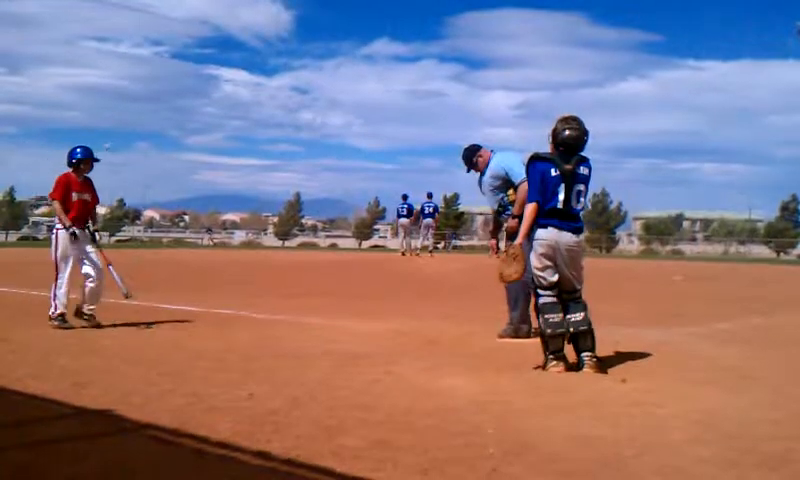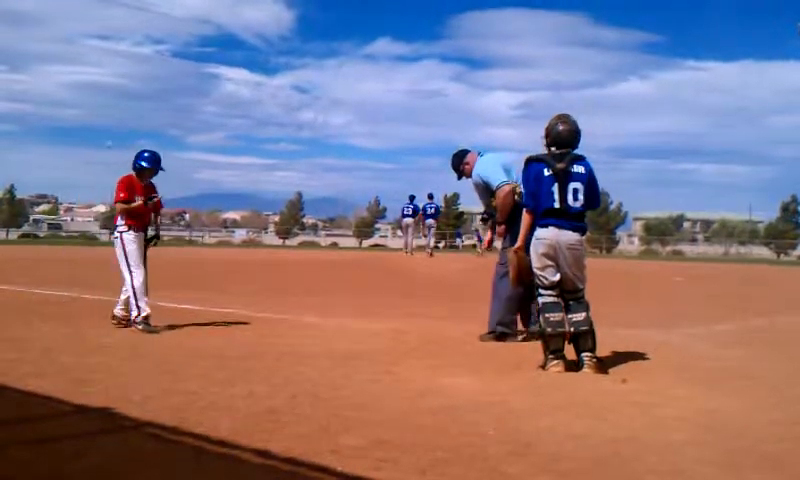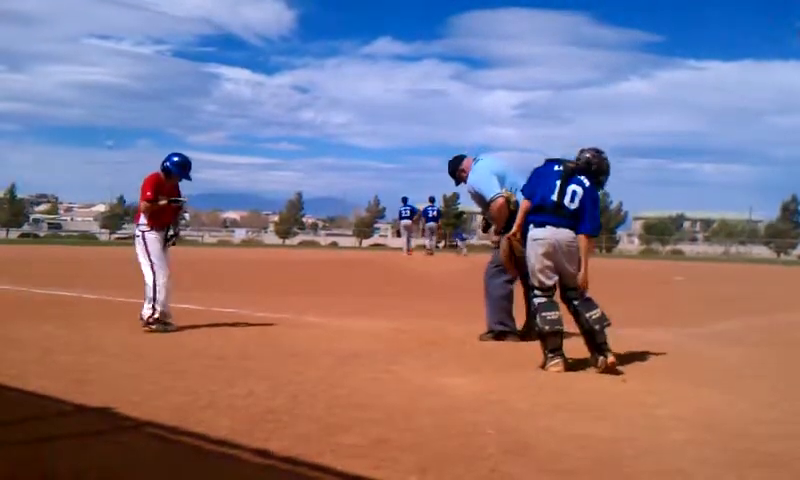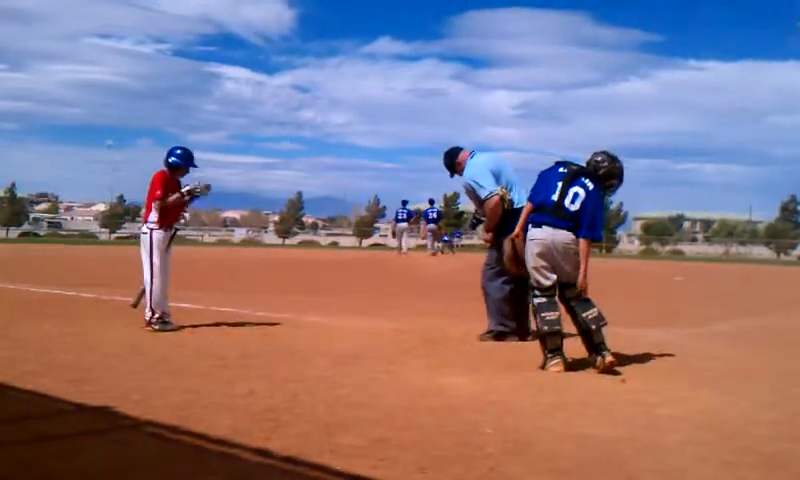
dt=0.7s
person 1, frame 1
left shoulder: (540, 164)
right shoulder: (585, 166)
left elbow: (533, 203)
left wrist: (521, 237)
left hip: (544, 235)
right hip: (572, 237)
left knee: (546, 294)
right knee: (573, 295)
left ankle: (555, 357)
right ankle: (587, 356)
person 1, frame 2
left shoulder: (536, 165)
right shoulder: (584, 166)
left elbow: (530, 208)
right elbow: (593, 204)
left wrist: (521, 239)
left hip: (545, 235)
right hip: (574, 237)
left knee: (548, 294)
right knee: (575, 295)
left ankle: (555, 357)
right ankle: (587, 356)
person 1, frame 3
left shoulder: (548, 168)
right shoulder: (589, 186)
left elbow: (527, 199)
right elbow: (586, 232)
left wrist: (516, 227)
right wrist: (583, 268)
left hip: (540, 233)
right hip: (568, 236)
left knee: (543, 293)
right knee: (575, 293)
left ankle: (554, 356)
right ankle: (602, 351)
person 1, frame 4
left shoulder: (556, 169)
right shoulder: (594, 192)
left elbow: (531, 200)
right elbow: (585, 236)
left wrist: (519, 228)
right wrist: (582, 272)
left hip: (537, 234)
right hip: (566, 239)
left knee: (543, 293)
right knee: (574, 294)
left ankle: (554, 355)
right ankle: (600, 352)
person 2, frame 1
left shoulder: (504, 160)
right shoulder: (484, 177)
left elbow: (526, 186)
left wrist: (515, 217)
right wrist: (494, 235)
right hip: (514, 225)
left knee: (528, 273)
right ankle: (519, 324)
person 2, frame 2
left shoulder: (481, 168)
right shoulder: (490, 160)
left elbow: (505, 191)
left wrist: (501, 222)
right wrist: (492, 229)
left hip: (522, 218)
left knee: (507, 274)
left ankle: (502, 330)
right ankle: (532, 325)
person 2, frame 3
left shoulder: (476, 177)
right shoulder: (488, 162)
left elbow: (499, 203)
left wrist: (498, 231)
right wrist: (499, 227)
left knee: (496, 275)
left ankle: (502, 329)
person 2, frame 4
left shoulder: (472, 172)
right shoulder: (487, 157)
left elbow: (494, 201)
left wrist: (488, 229)
right wrist: (491, 225)
left hip: (512, 223)
left knee: (493, 276)
right knee: (519, 277)
left ankle: (502, 329)
right ankle: (521, 328)
person 3, frame 1
left shoulder: (88, 182)
right shoulder: (64, 179)
right elbow: (56, 205)
left wrist: (94, 228)
right wrist: (69, 226)
left hip: (82, 232)
right hip: (64, 231)
left knee: (96, 270)
right knee: (63, 273)
left ankle: (86, 310)
right ankle: (57, 314)
person 3, frame 2
left shoulder: (151, 186)
right shoulder: (126, 181)
left elbow: (156, 211)
right elbow: (119, 208)
left wrist: (156, 231)
right wrist: (142, 203)
left hip: (141, 234)
right hip: (125, 233)
left knee: (138, 276)
right knee: (136, 274)
left ankle: (119, 314)
right ankle: (138, 317)
person 3, frame 3
left shoulder: (173, 186)
right shoulder: (152, 180)
left elbow: (175, 211)
right elbow: (143, 207)
left wrist: (175, 231)
right wrist: (165, 202)
left hip: (161, 233)
right hip: (147, 233)
left knee: (162, 274)
right knee: (158, 274)
left ankle: (162, 318)
right ankle: (151, 317)
person 3, frame 4
left shoulder: (174, 181)
right shoulder: (161, 178)
left elbow: (177, 208)
right elbow: (160, 205)
left wrist: (190, 196)
right wrist: (180, 193)
left hip: (166, 232)
right hip: (154, 231)
left knee: (162, 275)
right knee: (154, 274)
left ankle: (161, 315)
right ankle: (152, 317)
